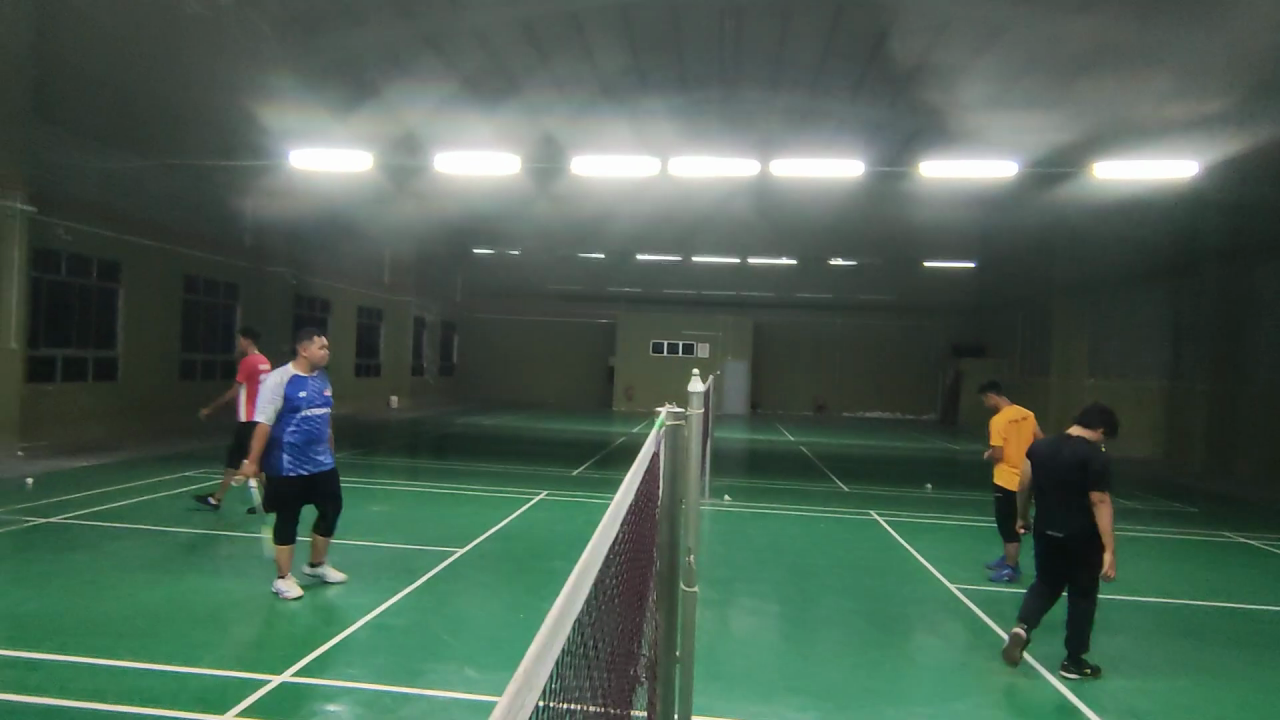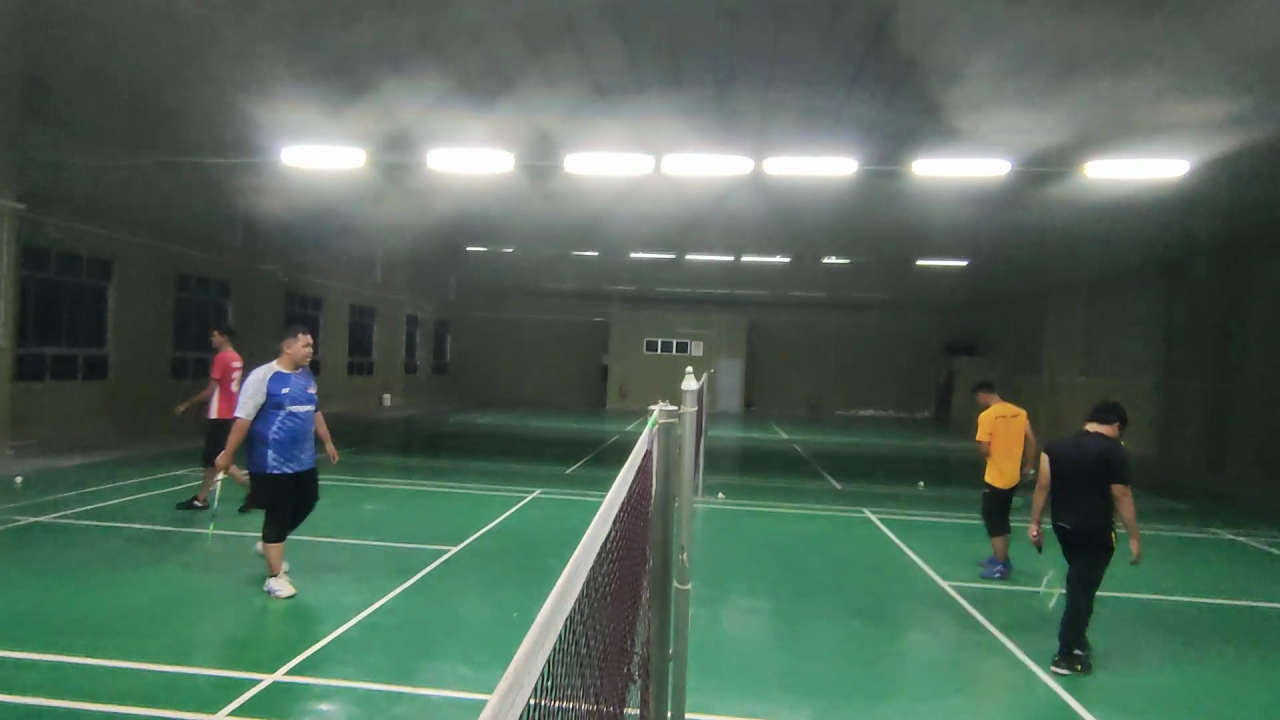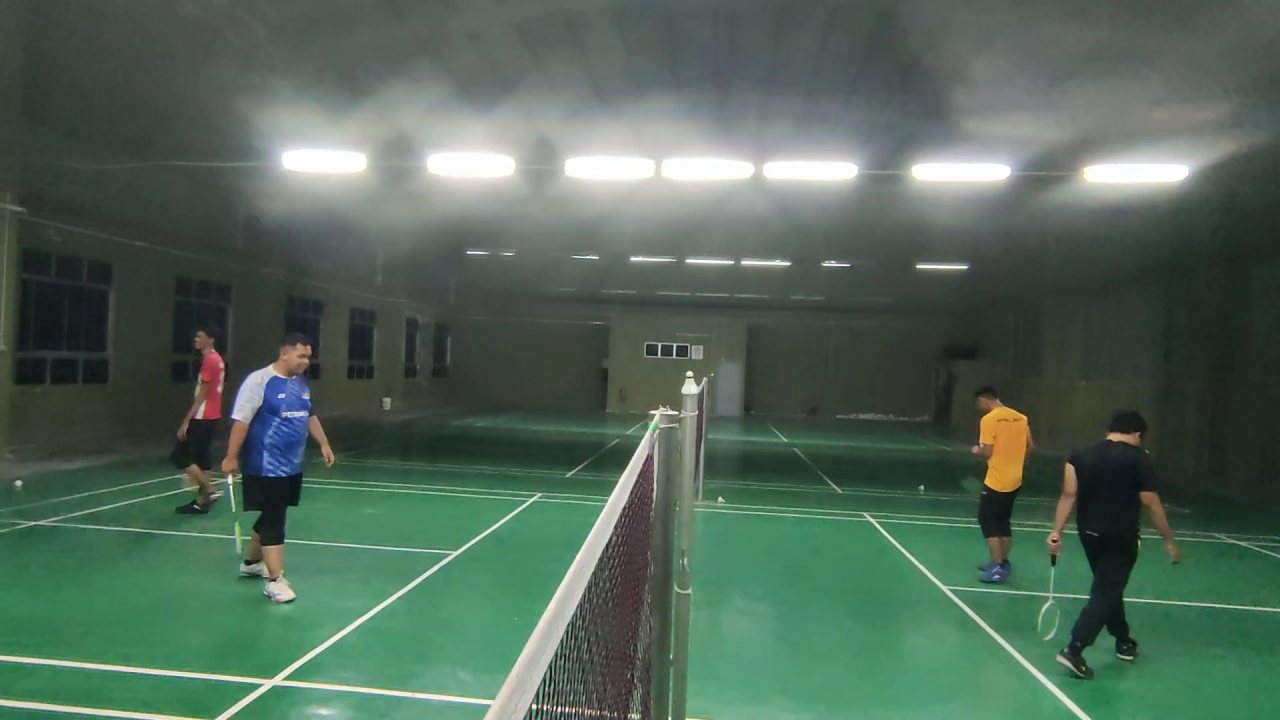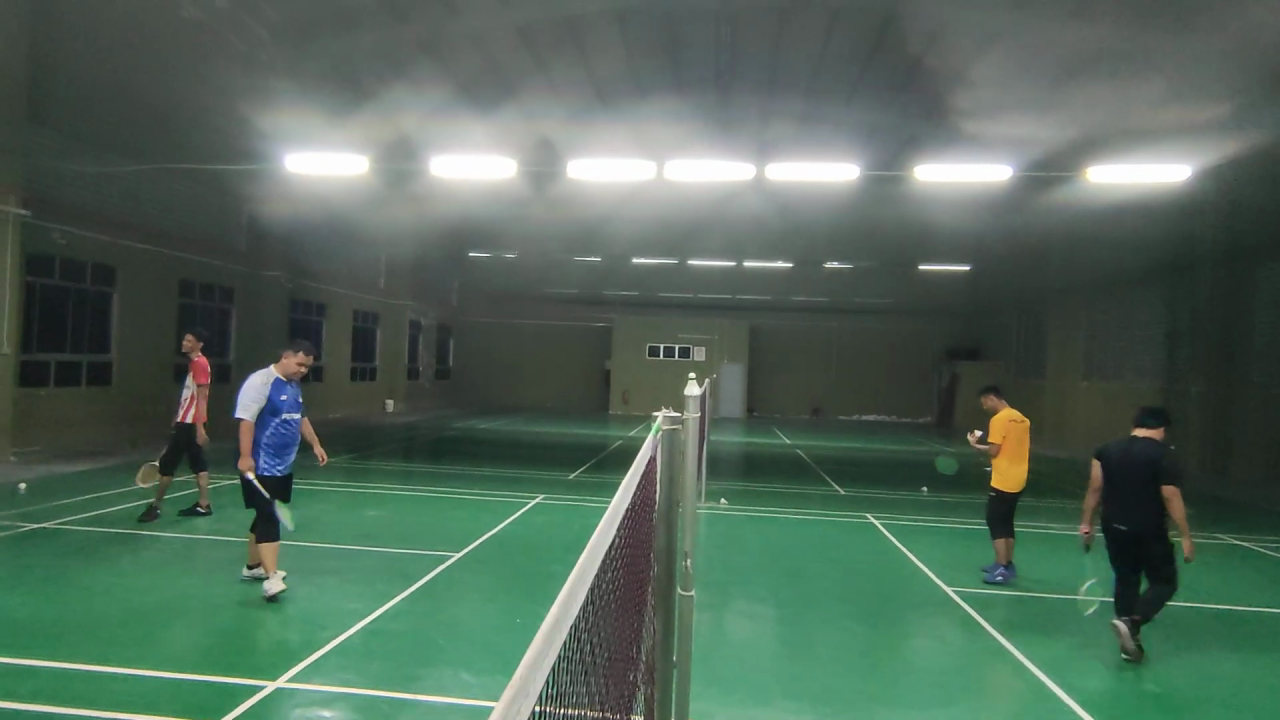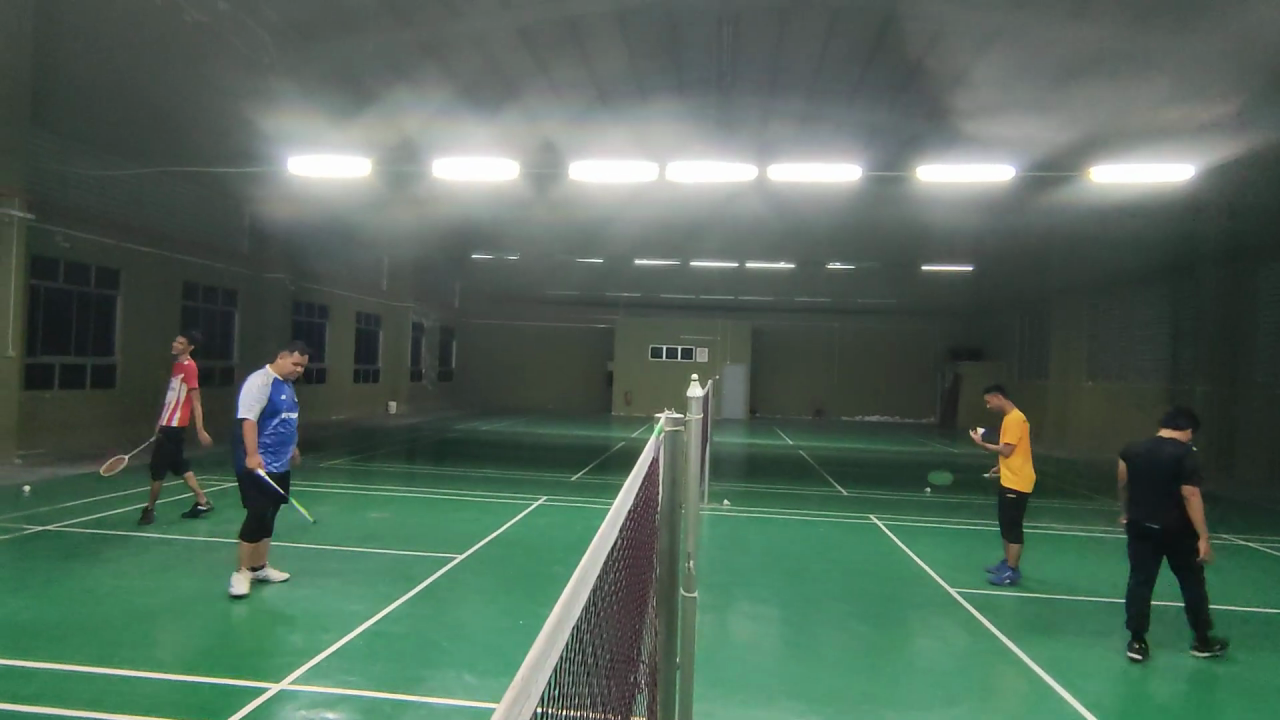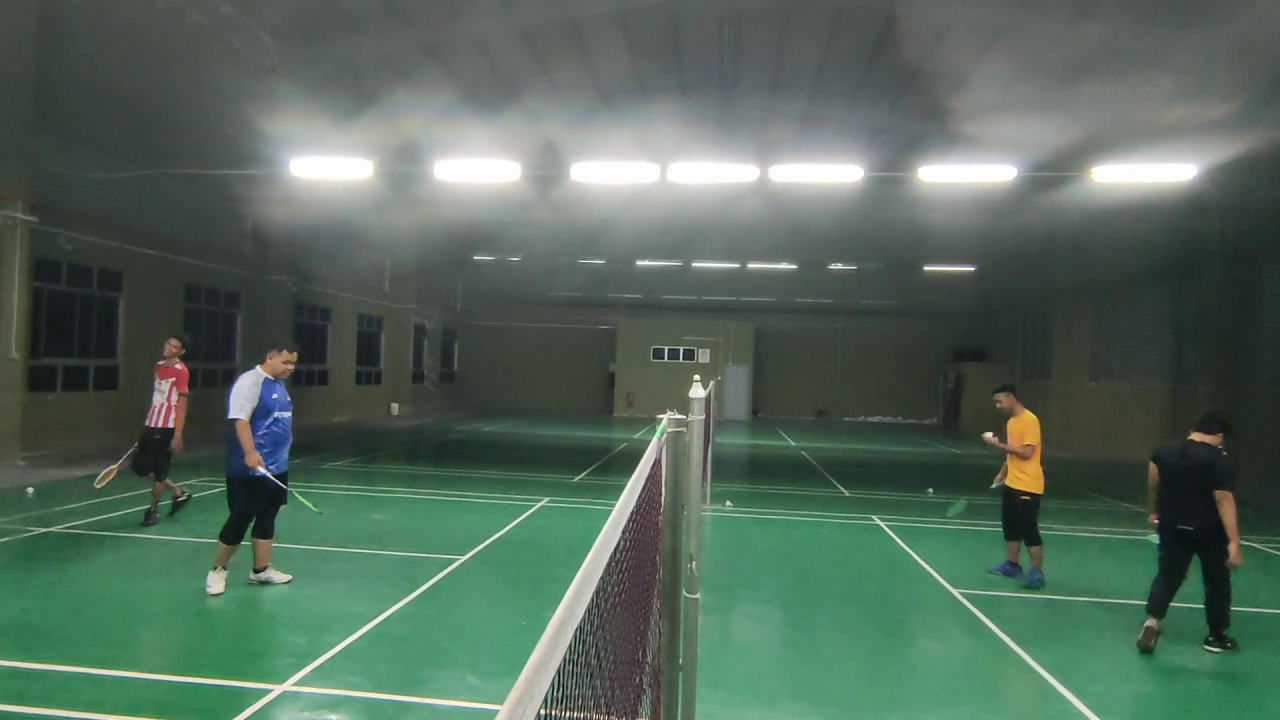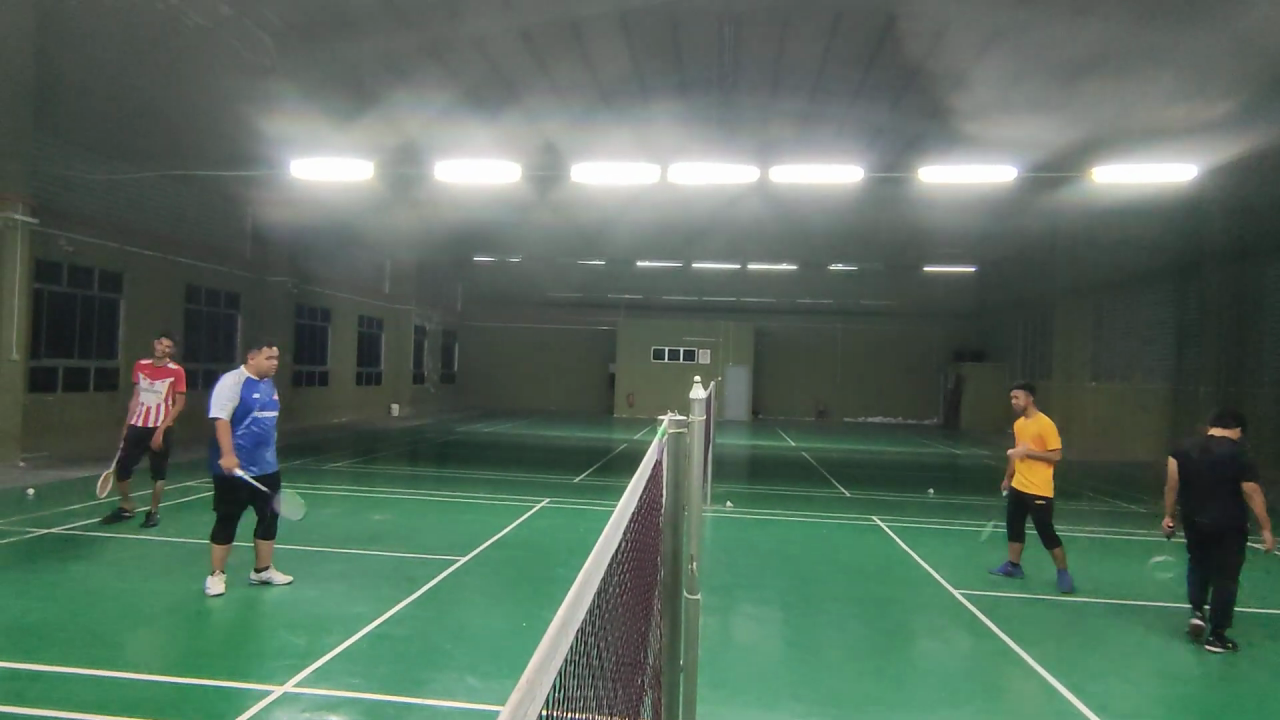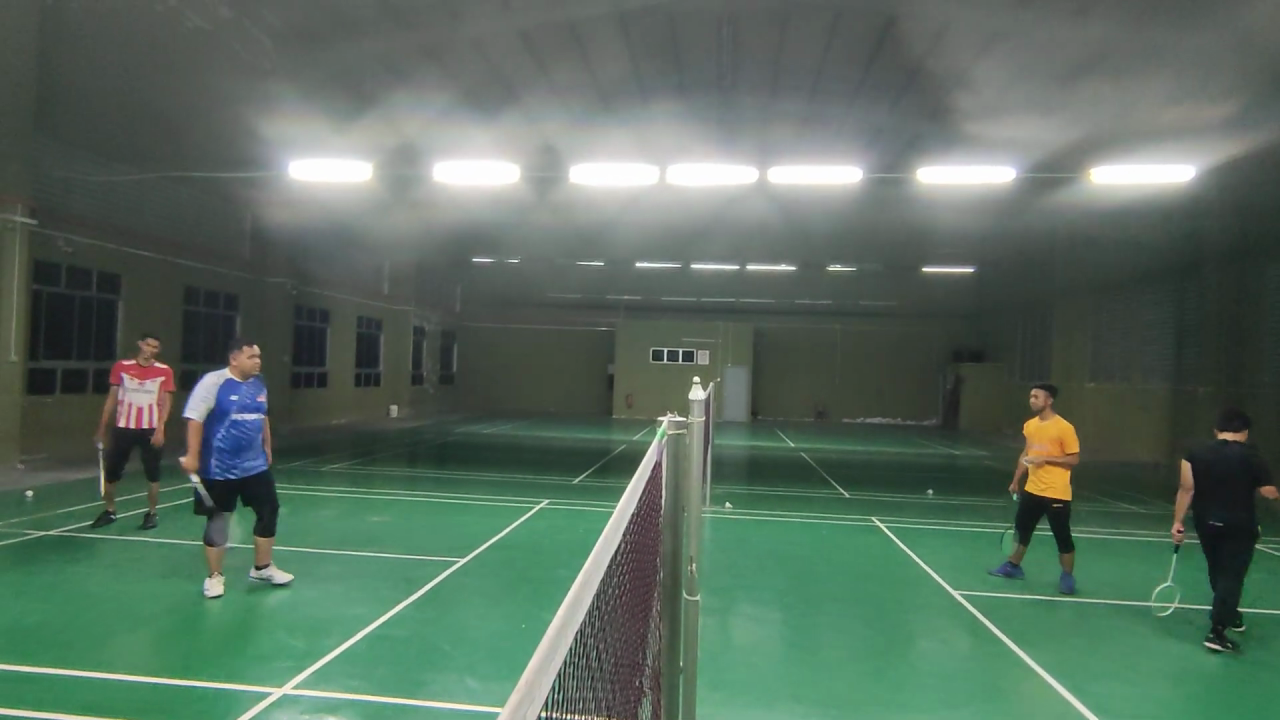
dt=0.2s
person 1, frame 1
left shoulder: (322, 378)
right shoulder: (279, 380)
right elbow: (264, 423)
left wrist: (330, 447)
right wrist: (253, 461)
left hip: (322, 464)
right hip: (288, 467)
left knee: (332, 509)
right knee: (287, 520)
left ankle: (317, 564)
right ankle: (284, 578)
person 1, frame 2
left shoulder: (307, 377)
right shoulder: (263, 377)
right elbow: (243, 418)
left wrist: (327, 442)
right wrist: (228, 453)
left hip: (304, 462)
right hip: (272, 464)
left knee: (303, 507)
right knee: (277, 517)
left ankle: (270, 548)
right ankle: (275, 577)
person 1, frame 3
left shoulder: (301, 383)
right shoulder: (259, 381)
left elbow: (309, 417)
right elbow: (240, 420)
left wrist: (324, 444)
right wrist: (231, 456)
left hip: (291, 466)
right hip: (265, 467)
left knee: (271, 516)
right knee: (274, 520)
left ankle: (252, 562)
right ankle: (275, 581)
person 1, frame 4
left shoulder: (293, 385)
right shoulder: (261, 381)
left elbow: (300, 419)
right elbow: (246, 419)
left wrist: (316, 445)
right wrist: (245, 456)
left hip: (282, 465)
right hip: (260, 466)
left knee: (269, 517)
right knee: (269, 517)
left ankle: (254, 566)
right ankle: (270, 578)
person 1, frame 5
left shoulder: (286, 384)
right shoulder: (260, 381)
right elbow: (248, 419)
left wrist: (292, 447)
right wrist: (252, 454)
left hip: (279, 465)
right hip: (258, 466)
left knee: (268, 516)
right knee: (258, 516)
left ankle: (258, 567)
right ankle: (241, 571)
person 1, frame 6
left shoulder: (279, 384)
right shoulder: (250, 381)
right elbow: (240, 419)
right wrist: (250, 453)
left hip: (276, 466)
right hip: (249, 468)
left knee: (267, 518)
right knee: (241, 519)
left ankle: (261, 569)
right ankle: (218, 571)
person 1, frame 7
left shoulder: (268, 384)
right shoulder: (233, 381)
right elbow: (220, 418)
right wrist: (227, 454)
left hip: (267, 465)
right hip: (235, 468)
left knee: (271, 516)
right knee: (227, 520)
left ankle: (262, 570)
right ankle: (216, 574)
person 1, frame 8
left shoulder: (257, 384)
right shoulder: (213, 382)
right elbow: (194, 418)
left wrist: (267, 444)
right wrist: (192, 455)
left hip: (255, 466)
right hip: (219, 469)
left knee: (269, 512)
right knee: (218, 521)
left ankle: (263, 567)
right ankle: (214, 576)
person 2, frame 1
left shoulder: (1040, 448)
right shoulder: (1095, 456)
left elbow: (1025, 488)
right elbow: (1100, 503)
left wrist: (1022, 517)
right wrist: (1109, 550)
left hip: (1046, 533)
right hip: (1082, 538)
left knee: (1045, 585)
right knee: (1083, 596)
left ankle: (1022, 628)
right ankle: (1073, 660)
person 2, frame 2
left shoulder: (1057, 446)
right shoulder: (1113, 451)
left elbow: (1043, 486)
right elbow: (1121, 496)
left wrist: (1035, 523)
right wrist: (1134, 538)
left hip: (1064, 526)
right hip: (1095, 531)
left knee: (1079, 582)
right knee: (1083, 589)
left ankle: (1077, 640)
right ankle: (1065, 656)
person 2, frame 3
left shoulder: (1081, 456)
right shoulder: (1138, 459)
left elbow: (1068, 495)
right elbow: (1150, 502)
left wrist: (1056, 531)
right wrist: (1169, 540)
left hip: (1089, 534)
right hip: (1120, 538)
left knee: (1106, 587)
right knee: (1105, 595)
left ankle: (1123, 641)
right ankle: (1072, 652)
person 2, frame 4
left shoulder: (1107, 451)
right shoulder: (1162, 454)
left elbow: (1095, 489)
right elbow: (1171, 497)
left wrist: (1087, 522)
right wrist: (1186, 536)
left hip: (1115, 529)
right hip: (1149, 532)
left knee: (1126, 584)
right knee: (1164, 583)
left ankle: (1132, 642)
right ankle: (1129, 622)
person 2, frame 5
left shoulder: (1133, 450)
right shoulder: (1185, 455)
left elbow: (1123, 486)
right elbow: (1191, 497)
left wrist: (1127, 513)
right wrist: (1203, 538)
left hip: (1140, 527)
right hip: (1177, 530)
left knee: (1140, 582)
right knee: (1193, 582)
left ankle: (1137, 642)
right ankle: (1202, 640)
person 2, frame 6
left shoulder: (1163, 453)
right shoulder: (1217, 459)
left elbow: (1154, 488)
right elbow: (1224, 501)
left wrist: (1155, 513)
right wrist: (1234, 542)
left hip: (1173, 528)
right hip: (1209, 532)
left knee: (1167, 576)
right knee: (1217, 582)
left ankle: (1153, 620)
right ankle: (1216, 637)
person 2, frame 7
left shoulder: (1183, 450)
right shoulder: (1239, 454)
left elbow: (1172, 486)
right elbow: (1252, 493)
left wrist: (1168, 516)
right wrist: (1266, 528)
left hip: (1195, 522)
right hip: (1229, 525)
left knee: (1198, 568)
right knee: (1225, 578)
left ankle: (1197, 613)
right ankle: (1216, 636)
person 2, frame 8
left shoulder: (1196, 455)
right shoulder: (1251, 457)
left elbow: (1186, 490)
left wrist: (1178, 522)
left hip: (1207, 524)
right hip: (1240, 526)
left knee: (1217, 571)
right knee: (1231, 577)
left ankle: (1229, 616)
right ankle: (1216, 633)
person 3, frame 1
left shoulder: (998, 420)
right shoulder: (1027, 415)
left elbow: (997, 455)
right elbow: (1040, 441)
left wrist: (988, 456)
left hip: (1006, 480)
right hip: (1021, 478)
left knee: (1007, 524)
right knee: (1008, 522)
left ankle: (1011, 569)
right ankle: (1009, 559)
person 3, frame 2
left shoulder: (986, 416)
right shoulder: (1020, 413)
left elbow: (985, 450)
right elbow: (1031, 442)
left wrist: (988, 453)
right wrist: (1028, 465)
left hip: (996, 477)
right hip: (1013, 476)
left knee: (992, 519)
right knee: (1002, 517)
left ankle: (1000, 566)
right ankle: (1002, 558)
person 3, frame 3
left shoulder: (989, 419)
right shoulder: (1020, 418)
left elbow: (987, 452)
right elbow: (1030, 446)
left wrist: (978, 451)
left hip: (997, 480)
right hip: (1014, 480)
left knee: (987, 520)
right knee: (1002, 521)
left ankle: (997, 568)
right ankle: (1002, 563)
person 3, frame 4
left shoulder: (999, 420)
right shoulder: (1021, 418)
left elbow: (994, 451)
left wrist: (976, 445)
left hip: (1004, 482)
right hip: (1016, 479)
left knee: (995, 522)
right knee: (1005, 522)
left ankle: (1002, 569)
right ankle: (1006, 563)
person 3, frame 5
left shoulder: (1014, 419)
right shoulder: (1013, 418)
left elbow: (1006, 450)
left wrist: (982, 443)
right wrist: (999, 468)
left hip: (1018, 483)
right hip: (1009, 481)
left knee: (1012, 525)
right knee: (1006, 523)
left ankle: (1012, 571)
right ankle: (1009, 563)
person 3, frame 6
left shoulder: (1029, 421)
right shoulder: (1011, 421)
left elbow: (1028, 452)
left wrist: (1000, 444)
right wrist: (1003, 473)
left hip: (1029, 486)
right hip: (1012, 483)
left knee: (1028, 528)
right knee: (1010, 525)
left ankle: (1036, 571)
right ankle: (1012, 564)
person 3, frame 7
left shoulder: (1045, 424)
right shoulder: (1018, 424)
left elbow: (1056, 455)
left wrist: (1027, 453)
right wrist: (1007, 477)
left hip: (1039, 490)
right hip: (1018, 486)
left knee: (1046, 533)
right knee: (1014, 526)
left ankle: (1063, 573)
right ankle: (1013, 565)
person 3, frame 8
left shoulder: (1064, 428)
right shoulder: (1030, 426)
left elbow: (1074, 459)
left wrist: (1044, 459)
right wrist: (1016, 480)
left hip: (1057, 493)
right hip: (1032, 490)
left knee: (1062, 536)
right knee: (1022, 528)
left ankle: (1067, 577)
right ankle: (1013, 566)
person 4, frame 1
left shoulder: (247, 361)
right shoulder: (264, 362)
left elbow: (234, 392)
left wrist: (210, 408)
left hip: (248, 419)
right hip: (256, 418)
right knee: (234, 457)
right ankle: (216, 498)
person 4, frame 2
left shoulder: (221, 358)
right shoulder: (236, 359)
left elbow: (210, 390)
left wrist: (186, 405)
left hip: (218, 416)
right hip: (227, 415)
left knee: (215, 459)
right knee: (211, 458)
left ankle: (249, 489)
right ankle: (201, 499)
person 4, frame 3
left shoulder: (209, 359)
right shoulder: (214, 359)
left elbow: (202, 395)
left wrist: (186, 421)
left hip: (202, 417)
right hip: (210, 417)
left knee: (180, 456)
right knee: (202, 458)
left ankle: (211, 491)
right ankle: (201, 502)
person 4, frame 4
left shoulder: (199, 364)
right shoulder: (196, 363)
left elbow: (202, 398)
left wrist: (199, 427)
left hip: (189, 422)
right hip: (186, 421)
left knee: (168, 462)
right knee: (197, 462)
left ankle: (155, 506)
right ankle: (203, 504)
person 4, frame 5
left shoulder: (189, 367)
right shoulder: (178, 365)
left elbow: (195, 400)
left wrist: (200, 429)
right wrist: (160, 422)
left hip: (173, 425)
right hip: (167, 423)
left knee: (158, 467)
right knee: (178, 465)
left ankle: (149, 508)
right ankle: (202, 502)
person 4, frame 6
left shoulder: (180, 371)
right shoulder: (159, 366)
left elbow: (183, 403)
left wrist: (177, 434)
left hip: (166, 427)
right hip: (152, 425)
left knee: (158, 468)
right knee: (138, 465)
left ankle: (152, 510)
right ankle: (178, 493)
person 4, frame 7
left shoulder: (176, 372)
right shoulder: (140, 366)
left elbow: (179, 404)
right elbow: (135, 398)
left wrist: (160, 430)
right wrist: (126, 425)
left hip: (159, 428)
right hip: (136, 426)
left knee: (158, 472)
right knee: (122, 467)
left ankle: (153, 512)
right ankle: (126, 508)
person 4, frame 8
left shoulder: (164, 371)
right shoulder: (121, 367)
left elbow: (167, 402)
right elbow: (112, 398)
left wrist: (160, 428)
right wrist: (102, 428)
left hip: (150, 428)
right hip: (123, 427)
left knee: (153, 472)
right knee: (112, 470)
left ankle: (151, 513)
right ankle: (109, 511)
